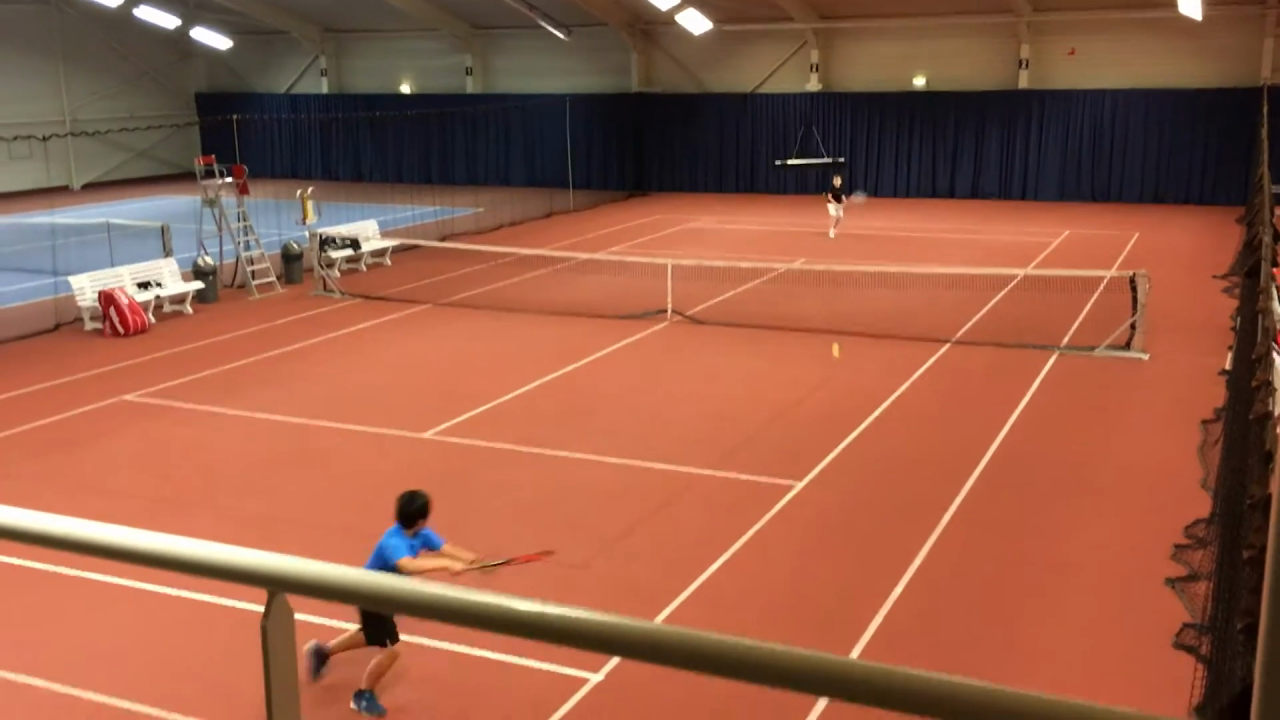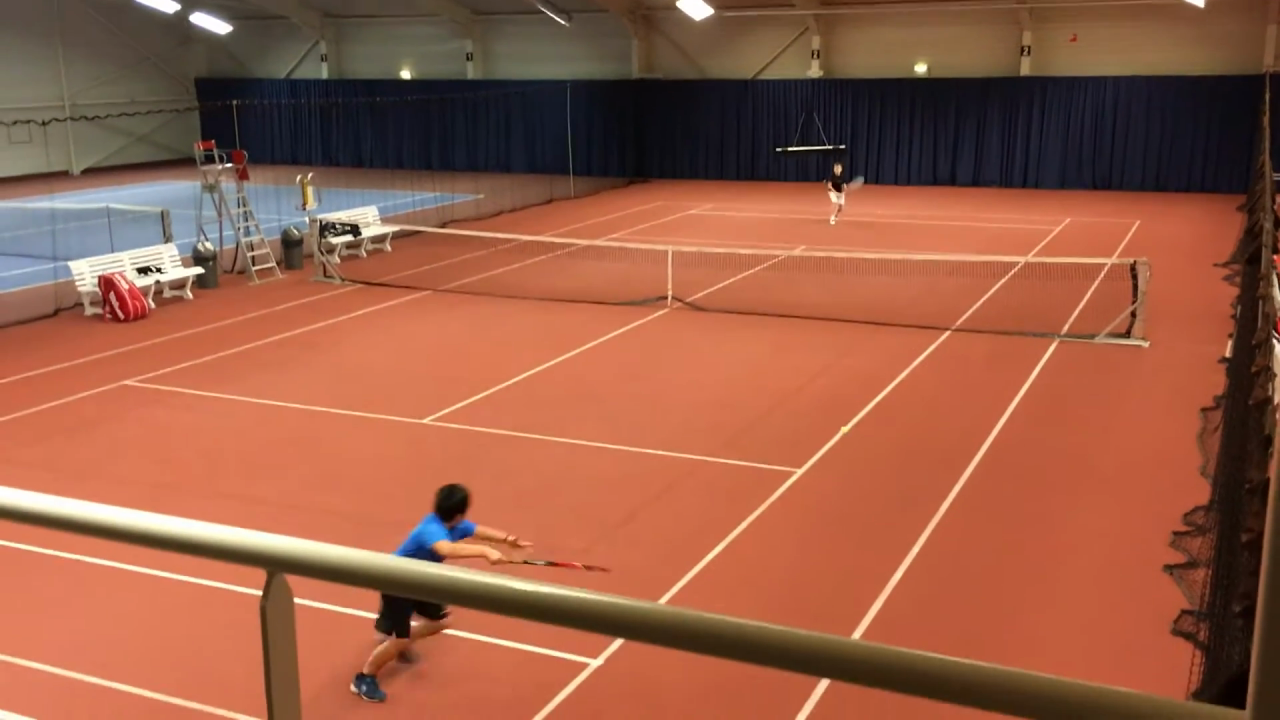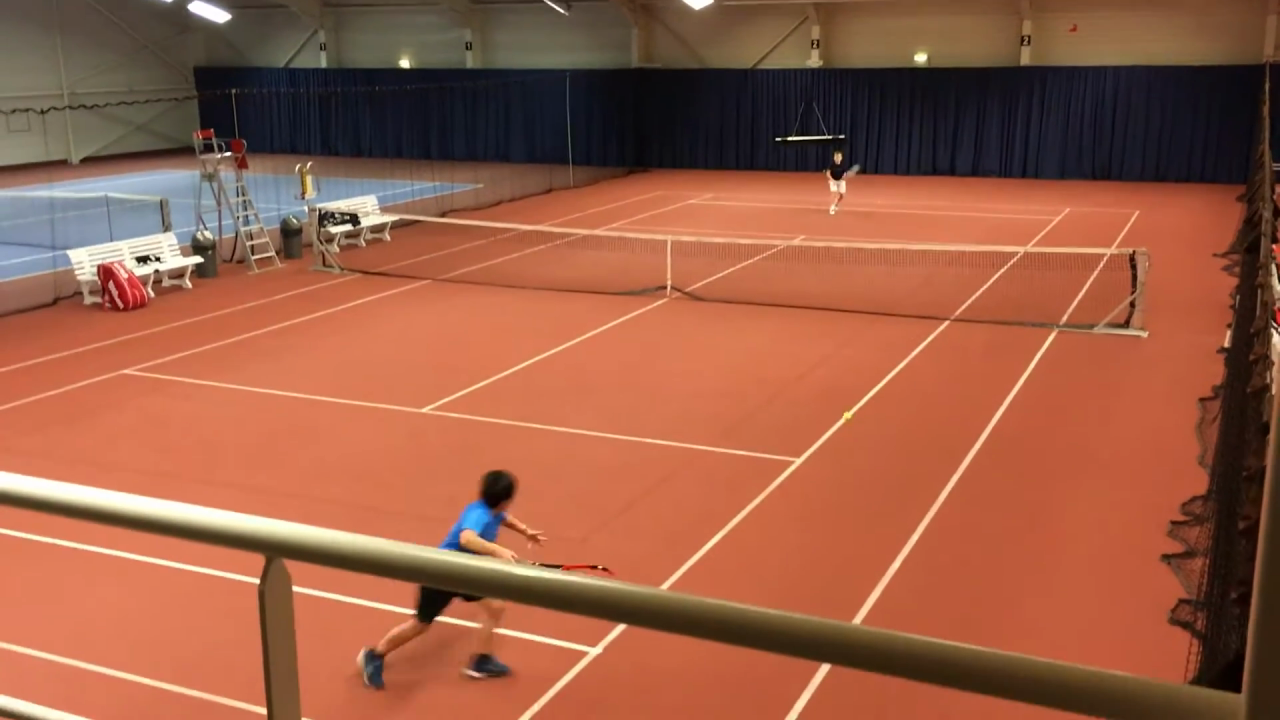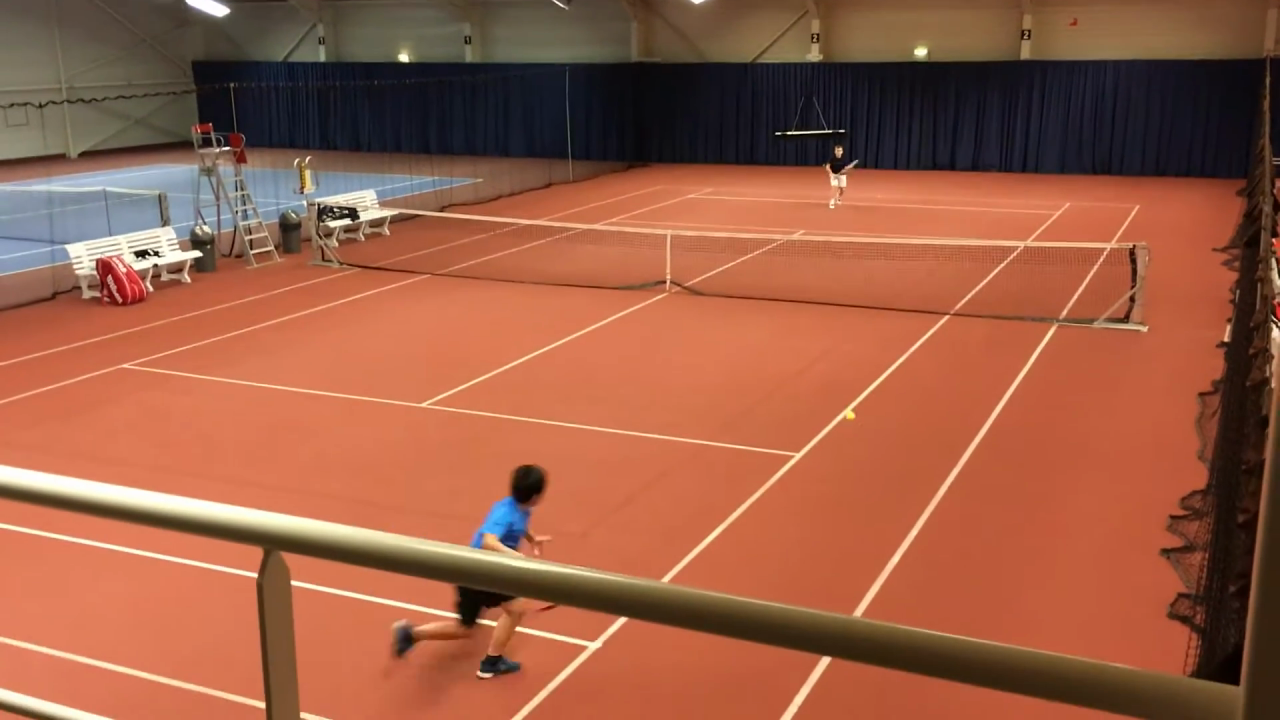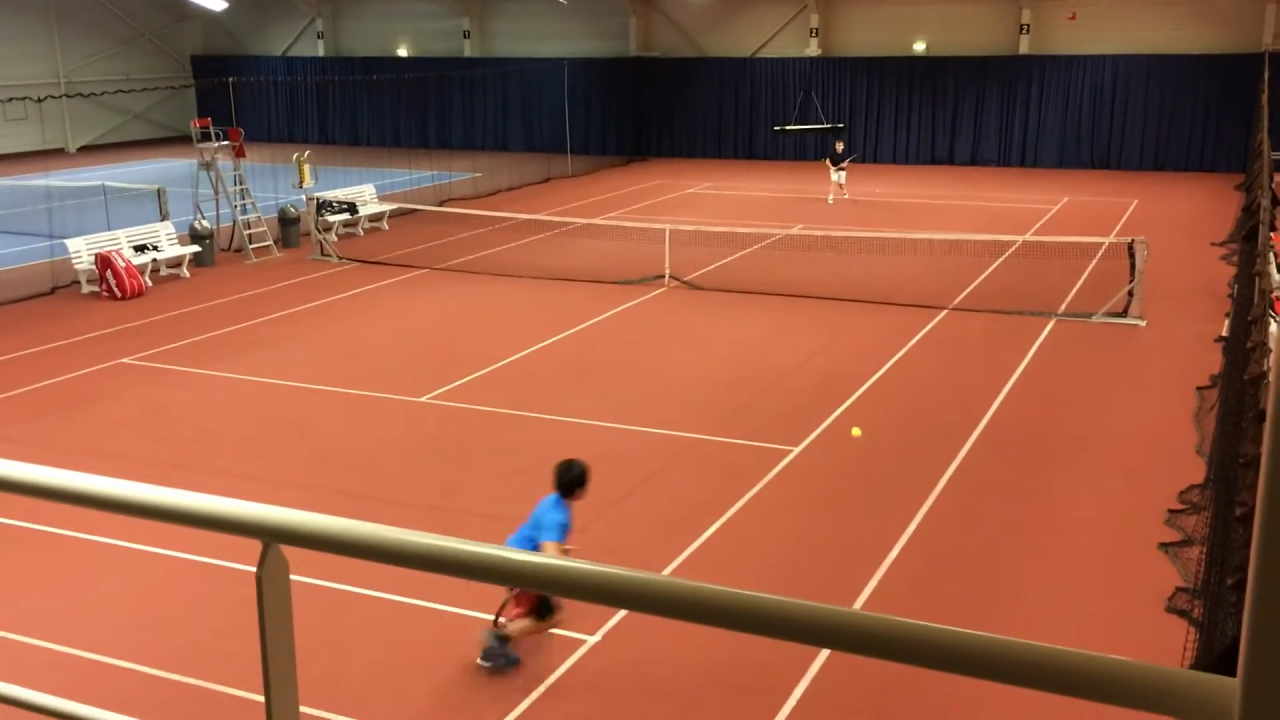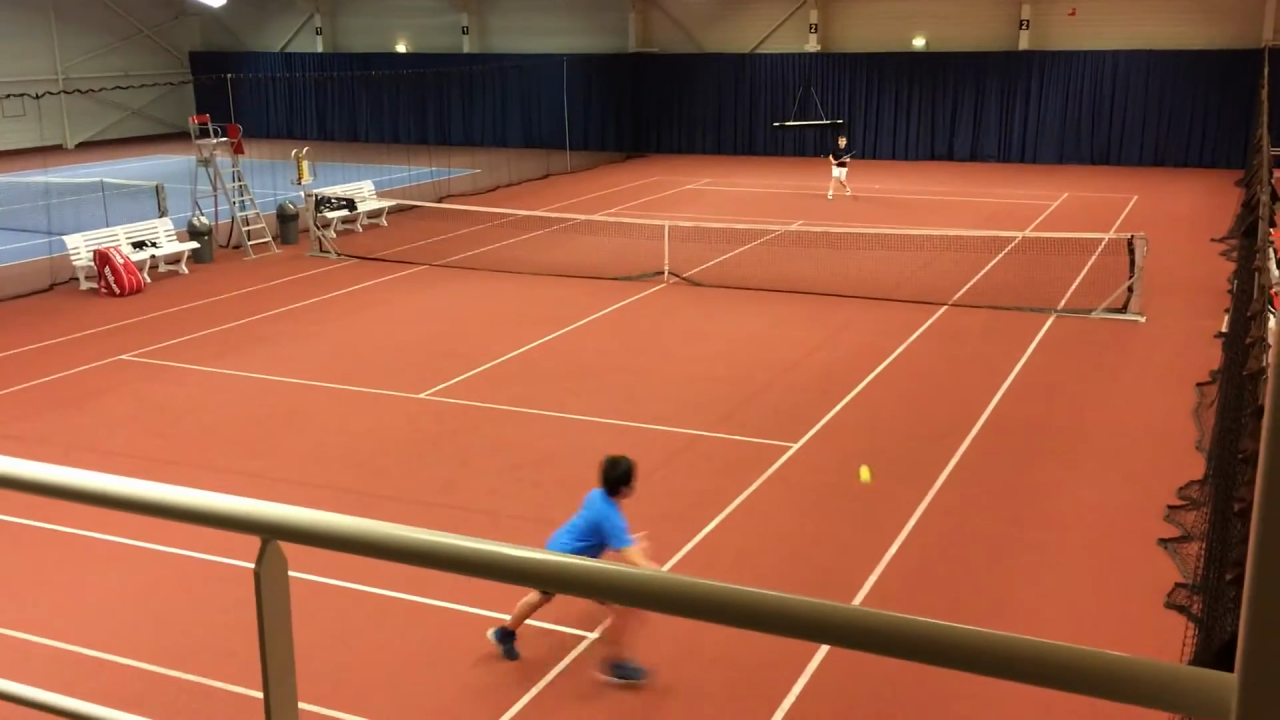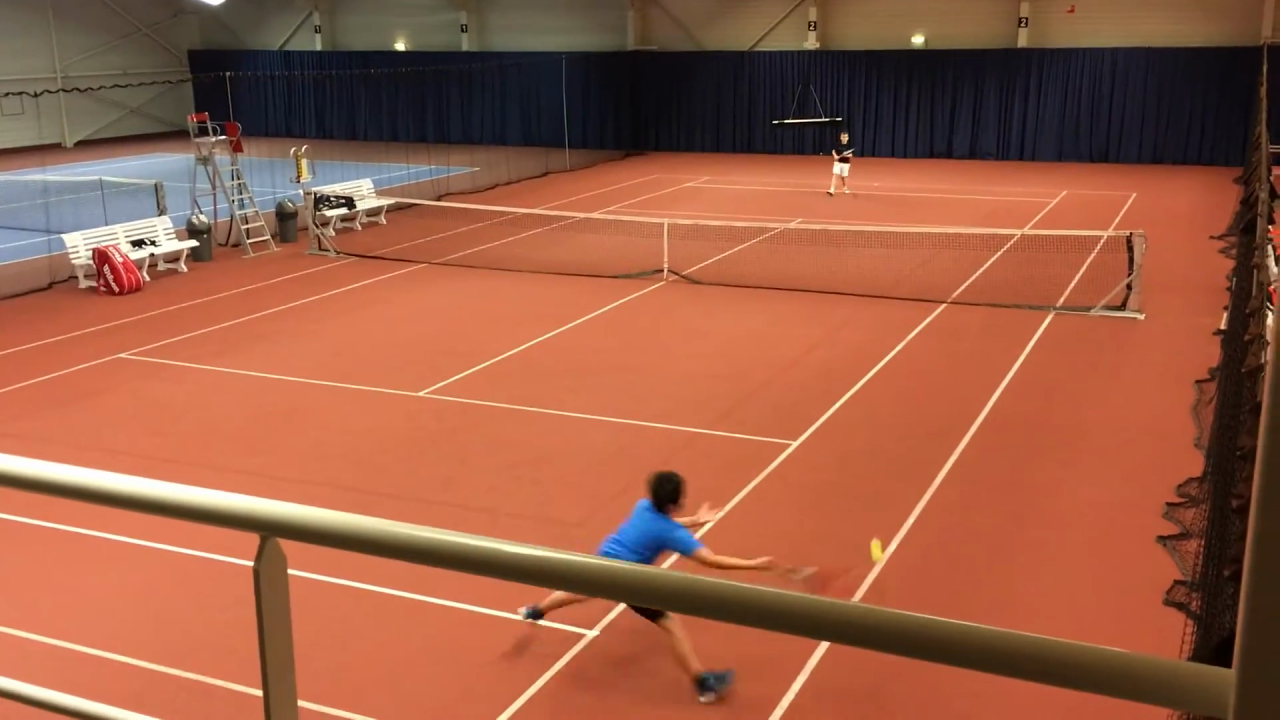
dt=0.1s
person 1, frame 1
left shoulder: (420, 534)
right shoulder: (394, 542)
left elbow: (443, 547)
right elbow: (409, 566)
left wrist: (467, 558)
right wrist: (446, 564)
left knee: (371, 636)
right knee: (391, 650)
left ankle: (322, 651)
right ankle: (363, 695)
person 1, frame 2
left shoulder: (453, 523)
right shoulder: (431, 530)
left elbow: (479, 531)
right elbow: (446, 550)
left wrist: (508, 539)
right wrist: (485, 551)
left knee: (441, 621)
right knee: (399, 640)
left ankle: (393, 640)
right ankle: (363, 679)
person 1, frame 3
left shoulder: (492, 511)
right shoulder: (478, 515)
left elbow: (504, 518)
right elbow: (466, 538)
left wrist: (525, 532)
right wrist: (498, 550)
left knee: (496, 607)
right knee: (421, 625)
left ankle: (481, 662)
right ankle: (374, 657)
person 1, frame 4
left shoulder: (520, 509)
right shoulder: (506, 514)
right elbow: (487, 540)
left wrist: (531, 538)
right wrist: (513, 555)
left knee: (517, 609)
right knee: (465, 629)
left ankle: (492, 661)
right ankle: (409, 633)
person 1, frame 5
left shoulder: (553, 501)
right shoulder: (554, 516)
right elbow: (549, 551)
left wrist: (560, 548)
right knee: (549, 618)
left ankle: (492, 654)
right ankle: (500, 638)
person 1, frame 6
left shoulder: (597, 495)
right shoulder: (611, 518)
right elbow: (631, 556)
left wrist: (629, 541)
left hip: (554, 550)
left knee: (543, 596)
right knee: (625, 610)
left ankle: (505, 634)
right ankle: (613, 664)
person 1, frame 7
left shoulder: (644, 505)
right shoulder: (672, 532)
right elbow: (710, 560)
left wrist: (695, 520)
right wrist: (753, 564)
left hip: (605, 557)
left knee: (583, 592)
right knee: (672, 625)
left ankle: (536, 611)
right ankle: (703, 682)
